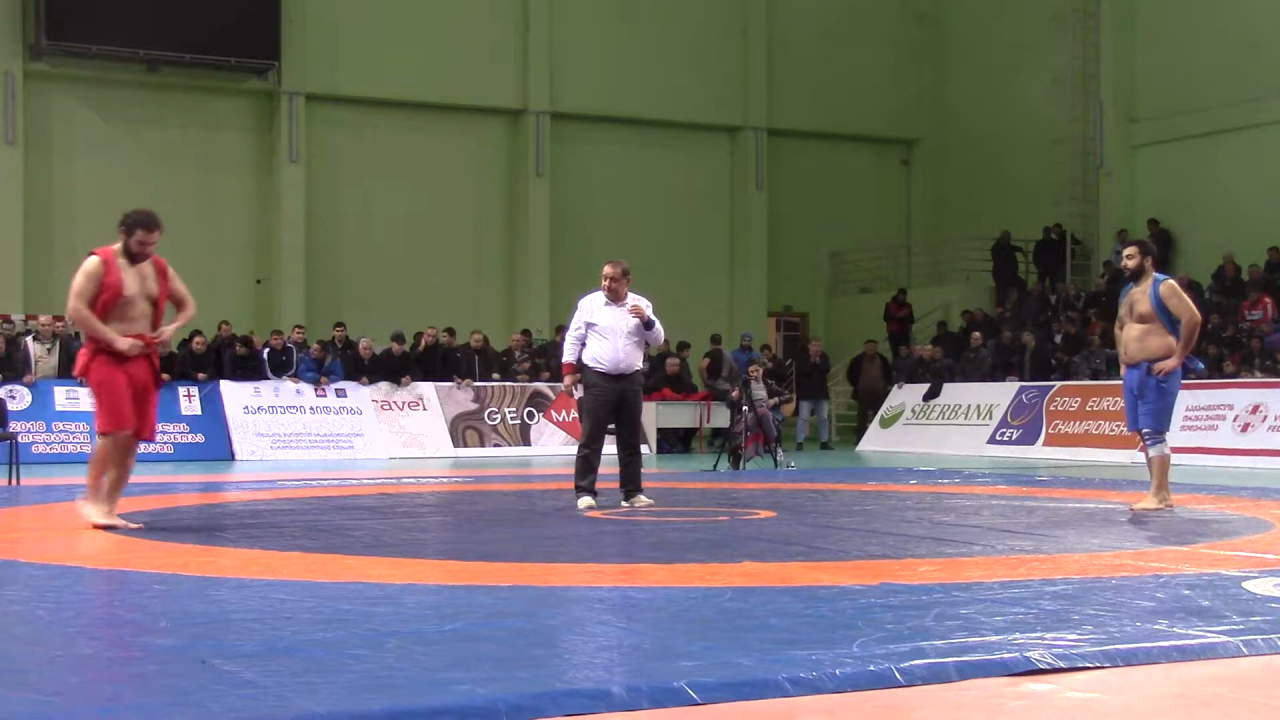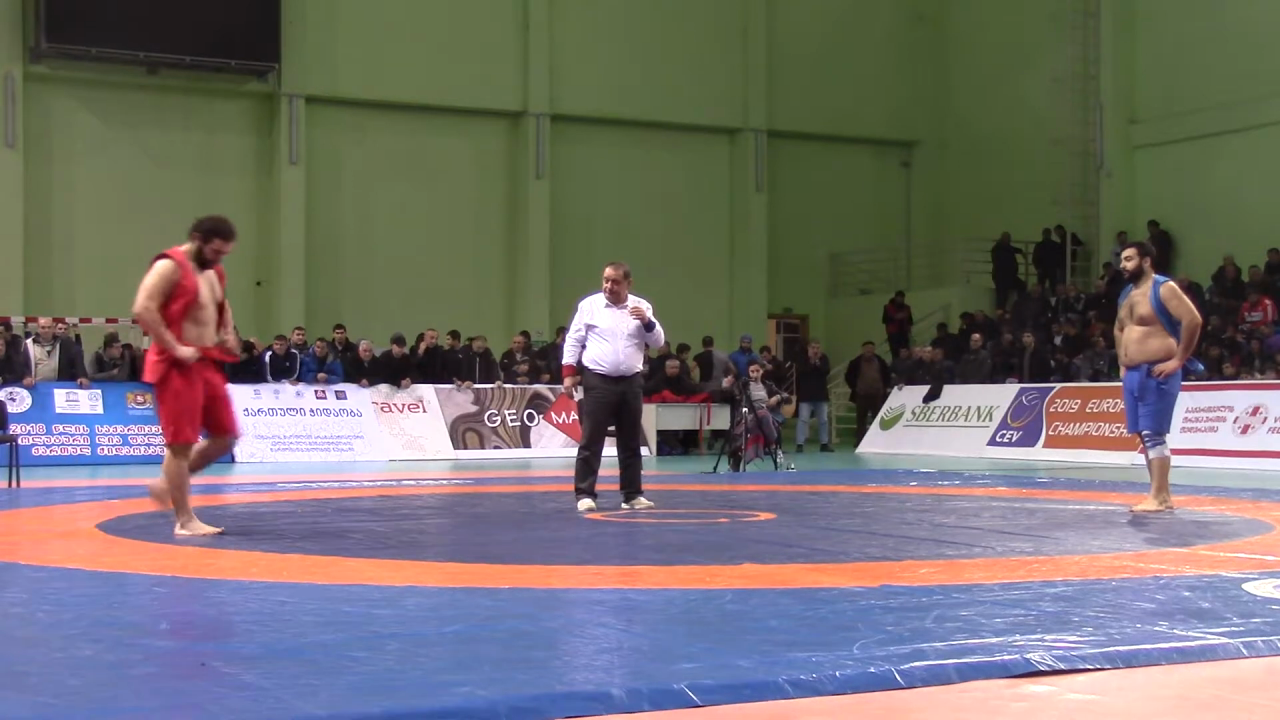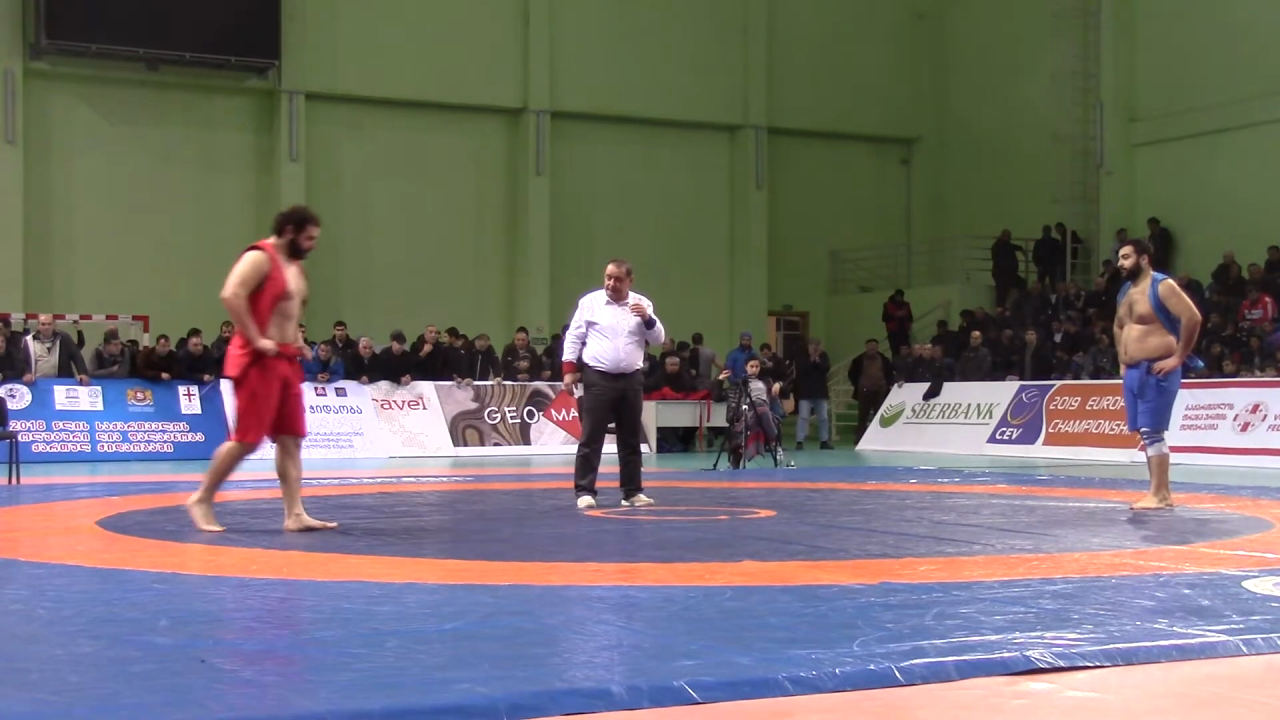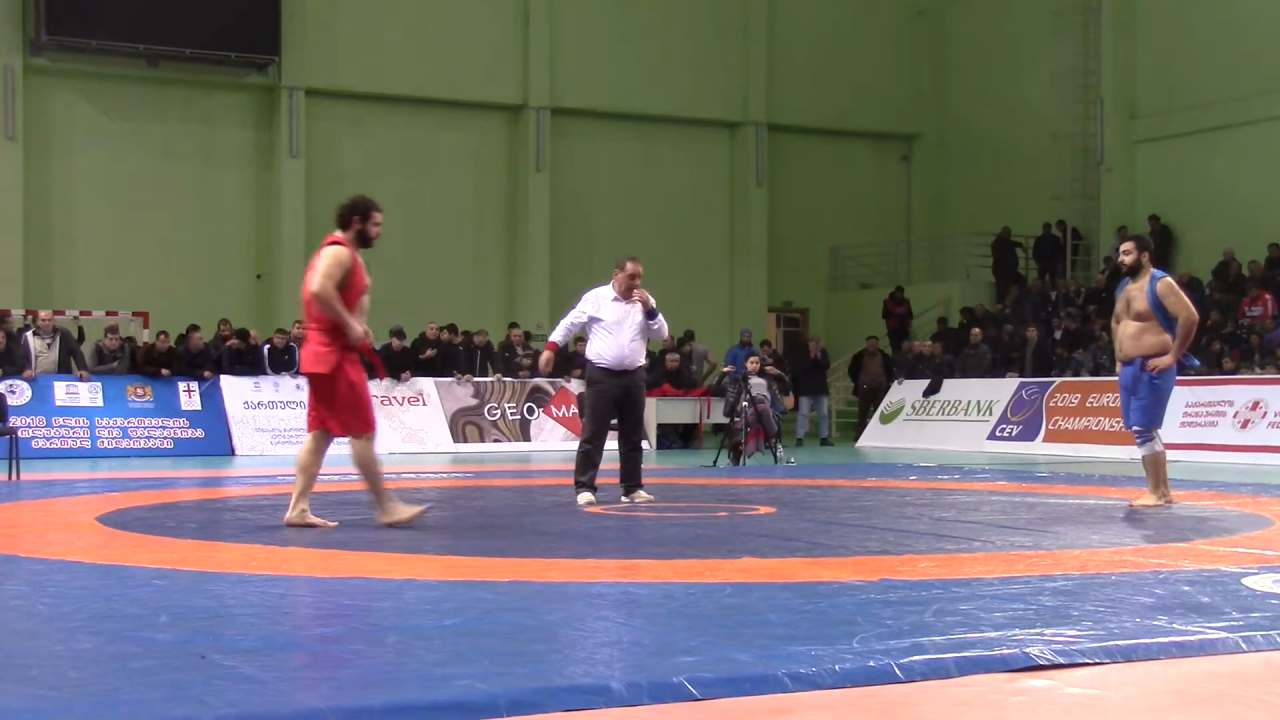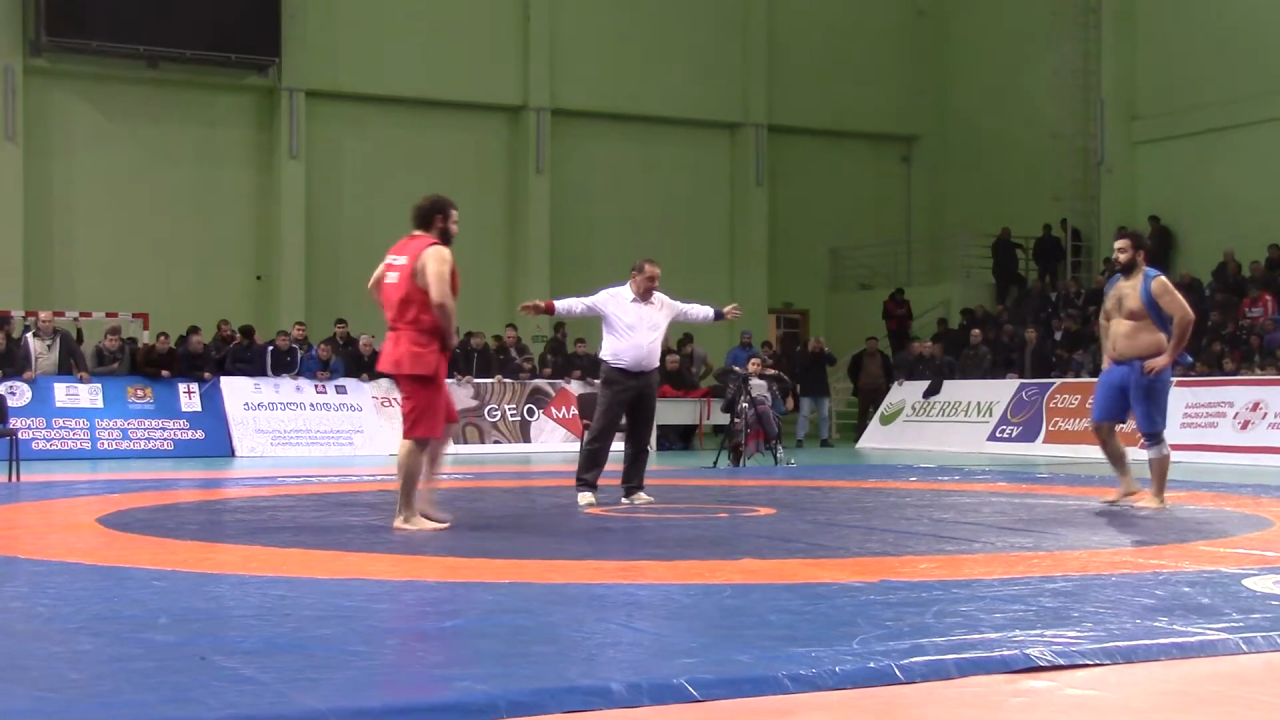
dt=0.5s
person 1, frame 1
left shoulder: (160, 269)
right shoulder: (98, 264)
left elbow: (188, 306)
right elbow: (75, 309)
left wrist: (172, 328)
right wrist: (115, 339)
left hip: (144, 360)
right hip: (105, 358)
left knee: (132, 440)
right knee: (116, 431)
left ankle: (108, 510)
right ankle: (91, 497)
person 1, frame 2
left shoulder: (214, 273)
right shoulder: (169, 266)
left elbow: (223, 306)
right elbow: (142, 310)
left wrist: (228, 335)
right wrist: (175, 348)
left hip: (208, 364)
right hip: (177, 366)
left knee: (225, 437)
right knee: (181, 442)
left ankle: (167, 485)
right ankle: (184, 519)
person 1, frame 3
left shoulder: (294, 265)
right shoulder: (258, 258)
right elbow: (231, 295)
left wrist: (298, 342)
right wrist: (256, 339)
left hip: (284, 361)
right hip: (256, 361)
left knee: (291, 439)
right knee: (247, 439)
left ankle: (295, 514)
right ankle: (201, 500)
person 1, frame 4
left shoulder: (338, 251)
right shoulder: (339, 251)
right elbow: (318, 290)
left wrist: (351, 325)
right wrist: (349, 324)
left hip: (325, 352)
right hip: (335, 353)
left knee: (320, 432)
right knee: (362, 431)
left ankle: (298, 508)
right ankle: (387, 508)
person 1, frame 5
left shoulder: (397, 250)
right shoulder: (436, 252)
left elbow: (374, 287)
right elbow: (440, 300)
right wrist: (450, 335)
left hip: (400, 346)
right hip: (421, 351)
left knee: (444, 424)
right knee: (419, 435)
left ankle: (423, 501)
right ankle: (407, 515)
person 2, frame 1
left shoulder: (1163, 287)
right shoulder: (1127, 292)
left elbow: (1192, 318)
right elbow: (1119, 327)
left wrist: (1178, 358)
right wrist: (1123, 361)
left hip: (1157, 372)
right hip: (1132, 372)
left knee: (1153, 433)
right knee: (1144, 433)
left ankle: (1157, 495)
right ankle: (1163, 493)
person 2, frame 2
left shoulder: (1163, 288)
right shoulder: (1127, 294)
left elbow: (1193, 320)
right elbow: (1119, 329)
left wrist: (1178, 359)
right wrist: (1122, 362)
left hip: (1157, 374)
right hip: (1132, 374)
left knee: (1153, 434)
right knee: (1144, 435)
left ankle: (1157, 497)
right ankle: (1163, 495)
person 2, frame 3
left shoulder: (1162, 286)
right shoulder: (1125, 291)
left elbow: (1192, 318)
right elbow: (1118, 327)
left wrist: (1178, 357)
right wrist: (1123, 360)
left hip: (1157, 371)
right hip: (1132, 372)
left knee: (1151, 432)
right knee: (1145, 433)
left ankle: (1156, 494)
right ankle: (1164, 493)
person 2, frame 4
left shoulder: (1161, 284)
right shoulder: (1123, 287)
left elbow: (1189, 317)
left wrist: (1173, 356)
right wrist: (1119, 358)
left hip: (1152, 369)
right hip: (1128, 369)
left knee: (1143, 430)
right knee: (1145, 431)
left ankle: (1155, 493)
right ankle: (1163, 489)
person 2, frame 5
left shoulder: (1155, 282)
right shoulder: (1113, 284)
left elbow: (1185, 316)
right elbow: (1104, 320)
left wrist: (1169, 356)
right wrist: (1107, 354)
left hip: (1146, 369)
right hip: (1115, 368)
left knee: (1151, 433)
right knee: (1101, 426)
left ankle: (1157, 496)
right ankle: (1126, 481)
person 3, frame 1
left shoulder: (641, 304)
right shoulder: (589, 303)
left elbow: (658, 340)
right elbow: (573, 338)
left wrist: (646, 320)
right wrist: (568, 371)
left hip: (631, 381)
right hip: (598, 380)
left knee: (631, 441)
right knee: (591, 439)
left ankle: (632, 492)
right ankle: (585, 492)
person 3, frame 2
left shoulder: (641, 306)
right shoulder: (589, 305)
left elbow: (658, 341)
right elbow: (574, 340)
left wrist: (647, 322)
right wrist: (569, 372)
left hip: (631, 382)
right hip: (598, 382)
left knee: (631, 442)
right knee: (591, 441)
left ankle: (632, 494)
right ankle: (585, 494)
person 3, frame 3
left shoulder: (642, 303)
right shoulder: (590, 302)
left elbow: (658, 339)
right elbow: (573, 337)
left wrist: (647, 319)
right wrist: (569, 369)
left hip: (631, 380)
right hip: (598, 379)
left knee: (631, 439)
right knee: (591, 438)
left ankle: (632, 491)
right ankle: (584, 491)
person 3, frame 4
left shoulder: (644, 301)
right shoulder: (595, 298)
left elbow: (661, 334)
right elbow: (570, 324)
left wrist: (650, 309)
right wrist: (550, 348)
left hip: (634, 376)
right hip: (602, 375)
left knee: (633, 436)
right knee: (593, 434)
left ankle: (632, 487)
right ankle: (585, 487)
person 3, frame 5
left shoulder: (663, 302)
right shoulder: (611, 298)
left elbow: (689, 311)
right elbow: (579, 305)
left wrist: (719, 314)
right wrist: (547, 307)
left hip: (647, 377)
right hip: (617, 376)
left knee: (640, 437)
right knee: (601, 432)
left ankle: (633, 489)
right ankle: (586, 486)
